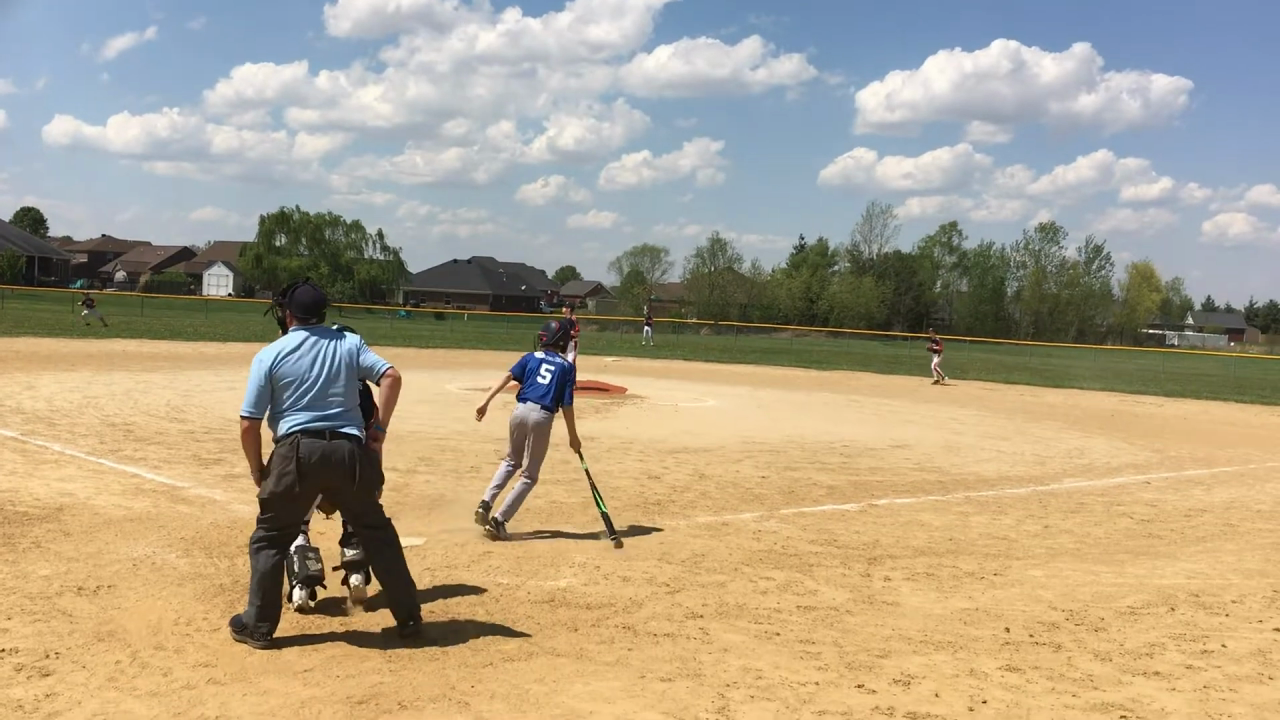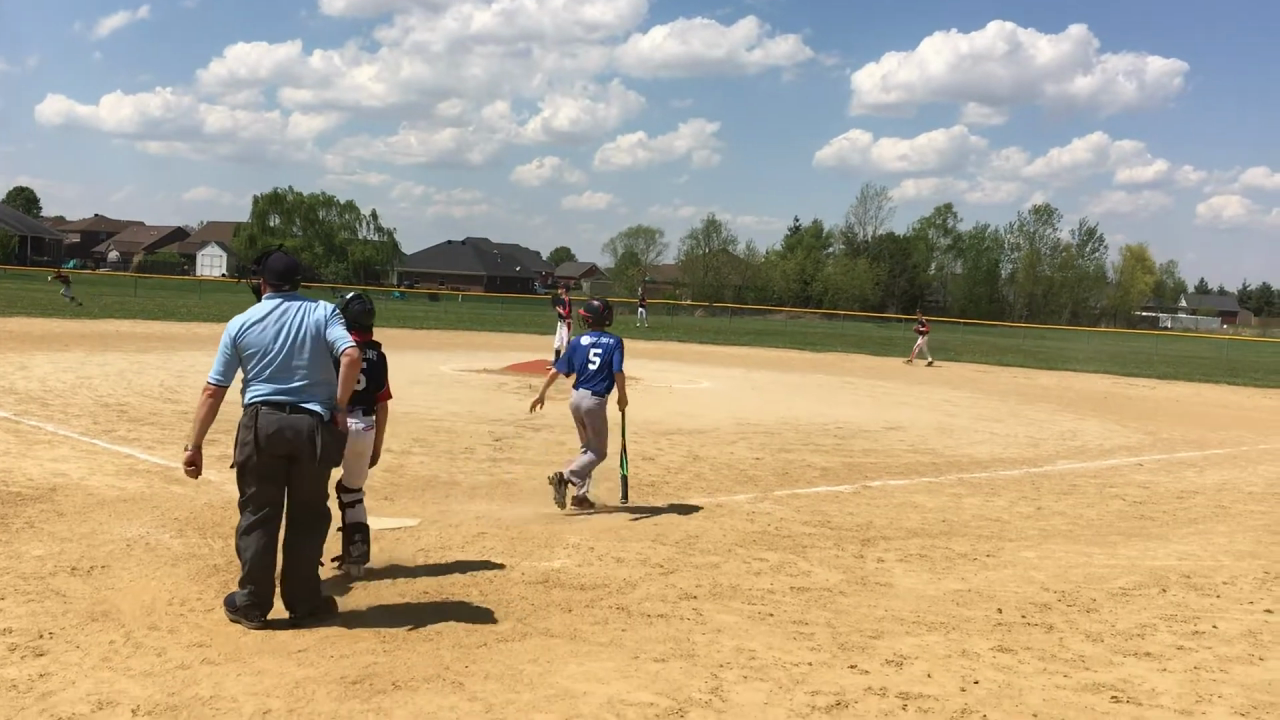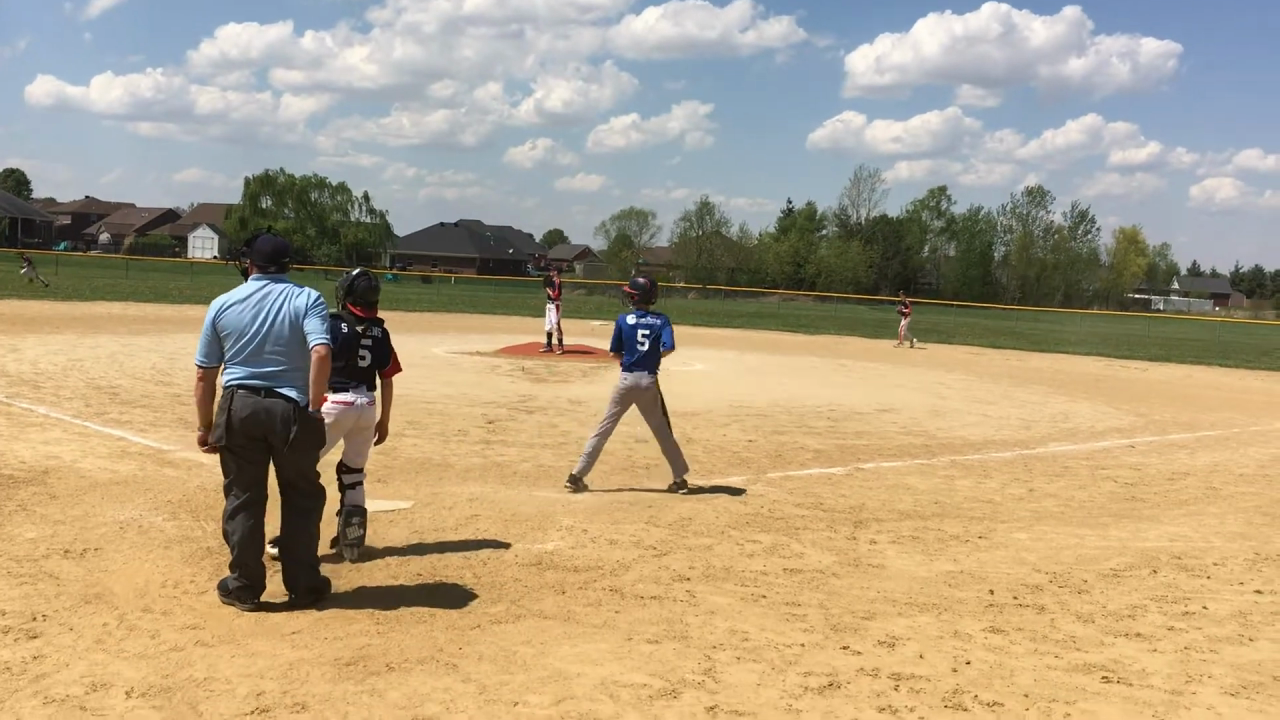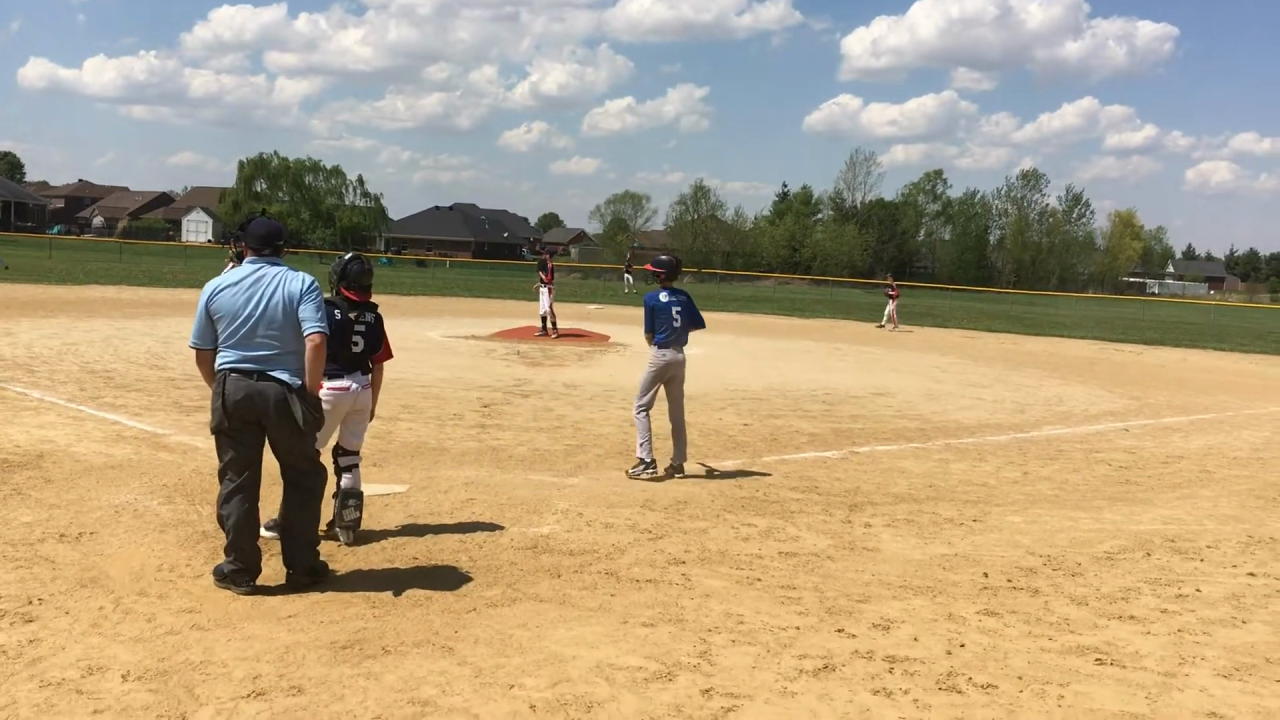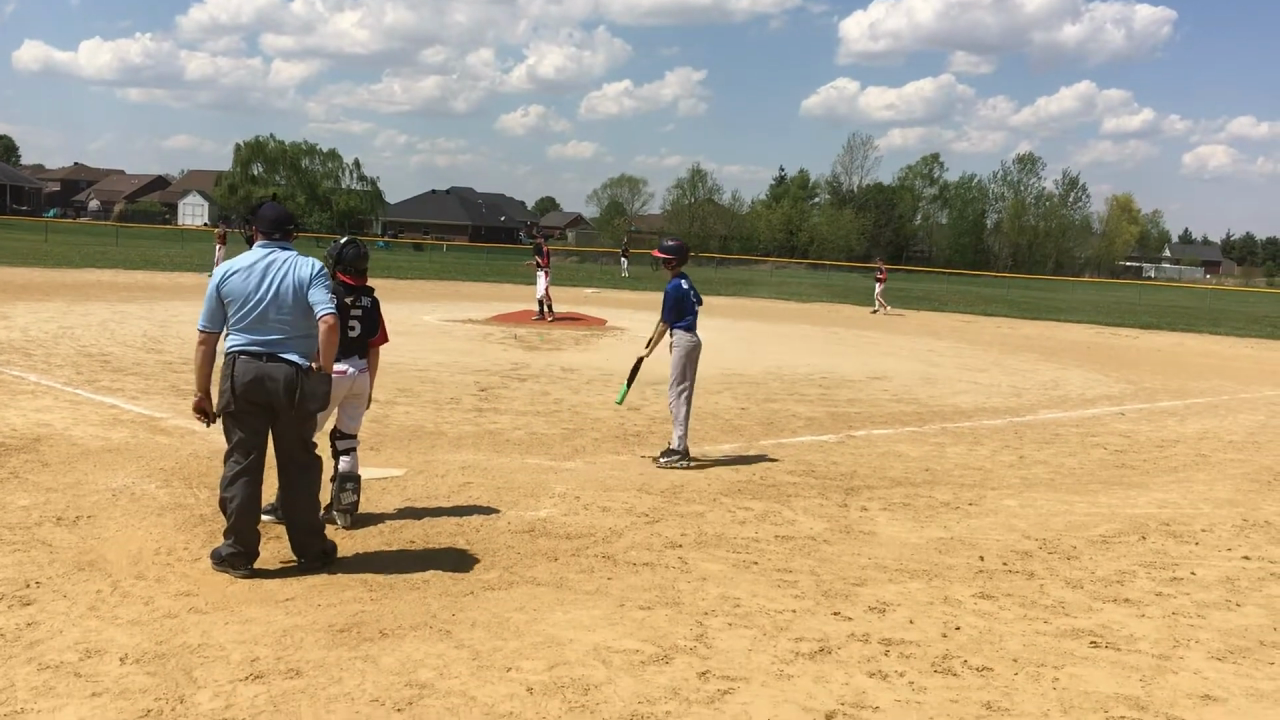
dt=0.3s
person 1, frame 1
left shoulder: (269, 355)
right shoulder: (350, 343)
left elbow: (249, 424)
right elbow: (391, 377)
left wrist: (258, 470)
right wrist: (379, 428)
left hip: (298, 452)
right hip: (350, 452)
left knee: (269, 539)
right knee: (377, 533)
left ankle: (258, 625)
right ankle: (407, 617)
person 1, frame 2
left shoulder: (241, 323)
right shoulder: (324, 312)
left elbow: (214, 391)
right elbow: (351, 357)
left wrist: (195, 445)
right wrist: (339, 408)
left hip: (261, 425)
right hip: (312, 425)
left knee: (259, 516)
right knee: (310, 516)
left ankle: (253, 605)
right ankle: (304, 602)
person 1, frame 3
left shoulder: (223, 304)
right shoulder: (307, 299)
left elbow: (205, 374)
right elbow: (321, 353)
left wrist: (205, 425)
right wrist: (314, 407)
left hip: (239, 408)
right hip: (290, 410)
left knee: (243, 499)
right knee: (302, 497)
left ankle: (245, 587)
right ankle: (302, 584)
person 1, frame 4
left shoulder: (216, 287)
right shoulder: (301, 283)
left elbow: (203, 355)
right elbow: (316, 340)
right wrist: (311, 391)
left hip: (233, 390)
right hip: (285, 392)
left knee: (237, 482)
right knee: (304, 477)
left ankle: (240, 570)
right ankle: (302, 566)
person 1, frame 5
left shoulder: (226, 271)
right shoulder: (310, 268)
left elbow: (206, 339)
right elbow: (329, 323)
left wrist: (202, 392)
right wrist: (324, 370)
left hip: (242, 372)
right hip: (293, 376)
left knee: (241, 464)
right knee: (299, 465)
left ankle: (238, 553)
right ankle: (310, 549)
person 2, frame 1
right shoulder: (359, 387)
right elbow: (373, 434)
left knee: (296, 526)
right knee: (355, 523)
left ankle: (302, 586)
right ankle: (357, 575)
person 2, frame 2
right shoulder: (377, 355)
right elbow: (382, 404)
right wrist: (378, 442)
right hip: (364, 429)
right knee: (353, 493)
right ankle: (355, 558)
person 2, frame 3
left shoulder: (332, 326)
right shoulder: (381, 333)
right elbow: (387, 381)
right wrist: (384, 420)
left hip: (336, 404)
right hip: (367, 406)
right knee: (354, 474)
right ankle: (351, 541)
person 2, frame 4
left shoulder: (325, 312)
right shoulder: (374, 318)
right elbow: (378, 365)
right wrist: (372, 403)
left hip: (330, 390)
right hip: (362, 390)
right knee: (350, 458)
right ankle: (347, 524)
person 2, frame 5
right shoulder: (370, 301)
right elbow: (374, 350)
right wrist: (369, 387)
left hip: (328, 373)
right hip: (360, 374)
right knee: (347, 442)
right ankle: (344, 508)
person 3, frame 1
left shoulder: (531, 357)
right shoulder: (567, 367)
left elbow: (508, 377)
right elbow: (566, 406)
left wrist: (486, 402)
right wrist: (573, 437)
left hip: (520, 412)
right hip: (542, 417)
left knee: (512, 461)
right knee: (529, 475)
left ankle: (485, 503)
right ankle: (498, 520)
person 3, frame 2
left shoulder: (578, 341)
right shoulder: (614, 341)
left elbow: (557, 370)
right elbow: (618, 372)
left wrist: (541, 394)
right wrist: (623, 397)
left hip: (576, 398)
right hip: (595, 401)
left knee: (588, 448)
right knee: (598, 452)
left ankle: (580, 495)
right ankle: (564, 477)
person 3, frame 3
left shoulder: (623, 320)
right shoulder: (662, 320)
left elbow: (614, 354)
right elbow: (669, 347)
right wrist: (654, 359)
left hip: (627, 380)
right hip: (648, 380)
left knee: (604, 429)
right knee: (661, 430)
left ankle: (577, 476)
right ankle: (680, 479)
person 3, frame 4
left shoulder: (651, 298)
right shoulder: (684, 296)
left elbow: (649, 333)
right elbow: (699, 324)
left hip: (660, 355)
right hip: (678, 356)
left knee: (641, 408)
right knee: (676, 411)
left ankle: (646, 461)
right ankle: (678, 464)
person 3, frame 5
left shoulder: (673, 287)
right shoulder: (684, 279)
left elbow: (665, 323)
right elbow: (698, 302)
left wrist: (649, 349)
left hip: (682, 340)
right hip: (691, 339)
left knee: (678, 394)
right knee: (683, 394)
left ankle: (679, 450)
right ankle: (677, 447)
